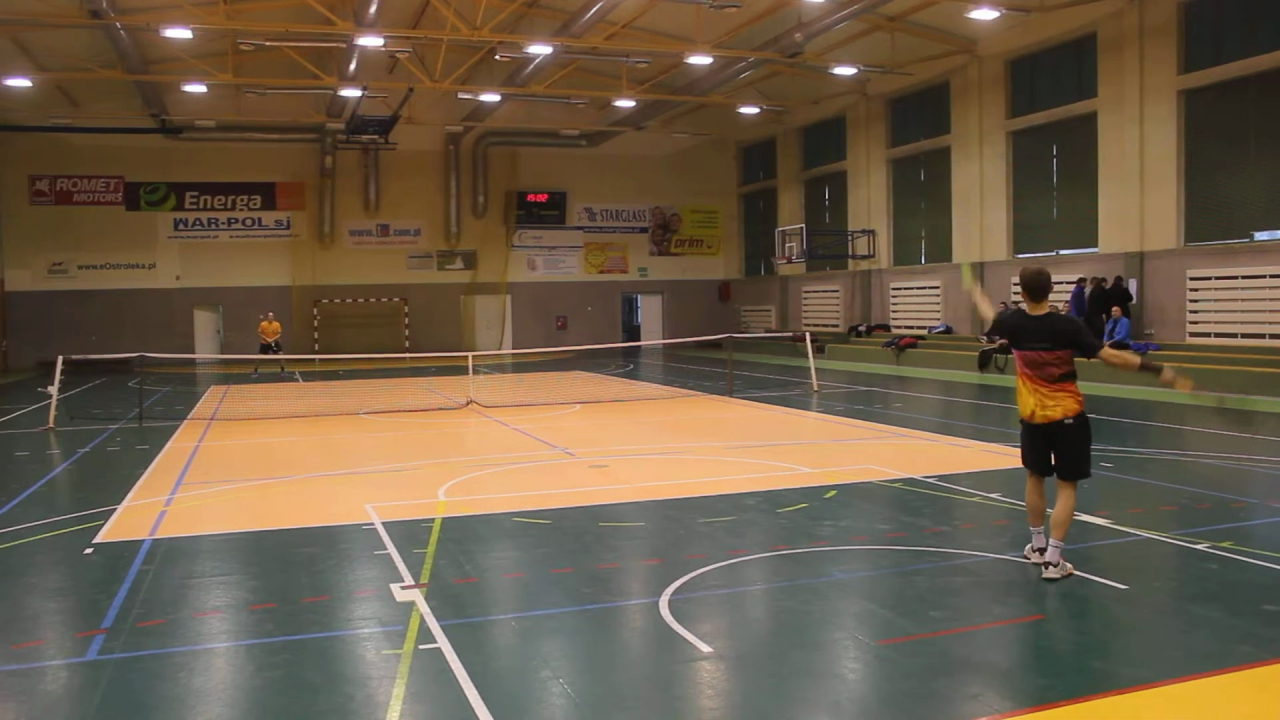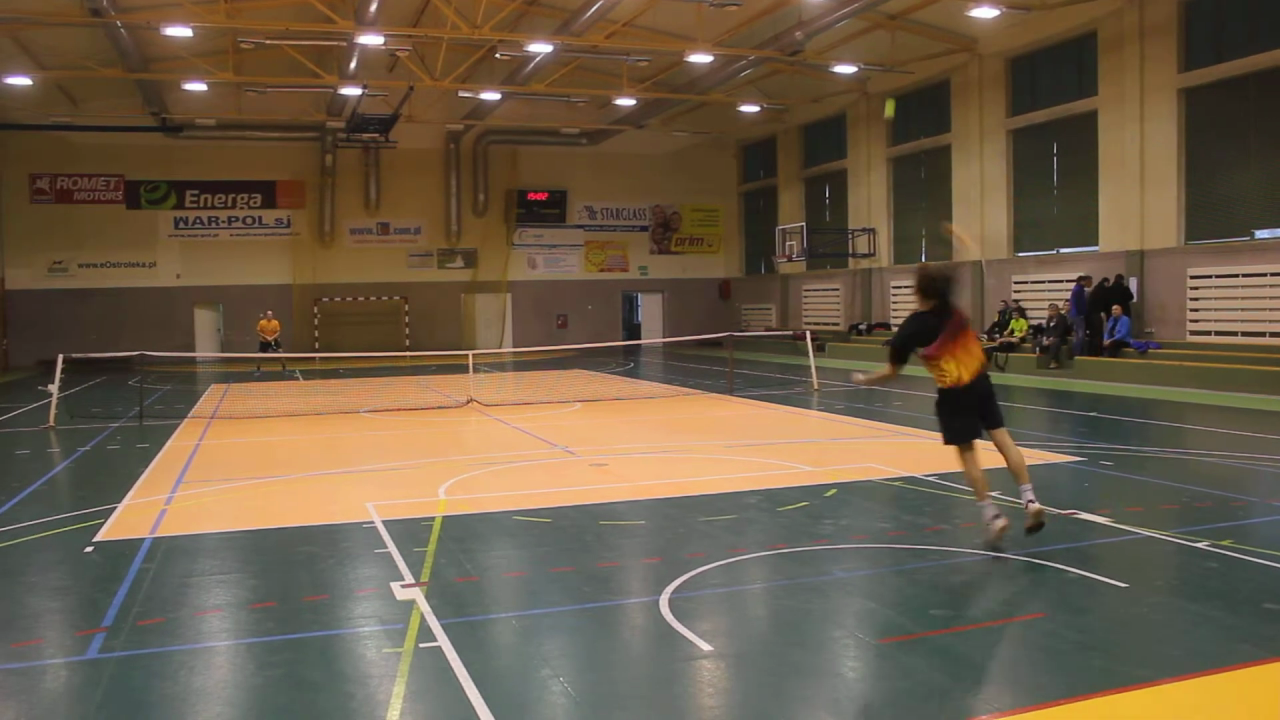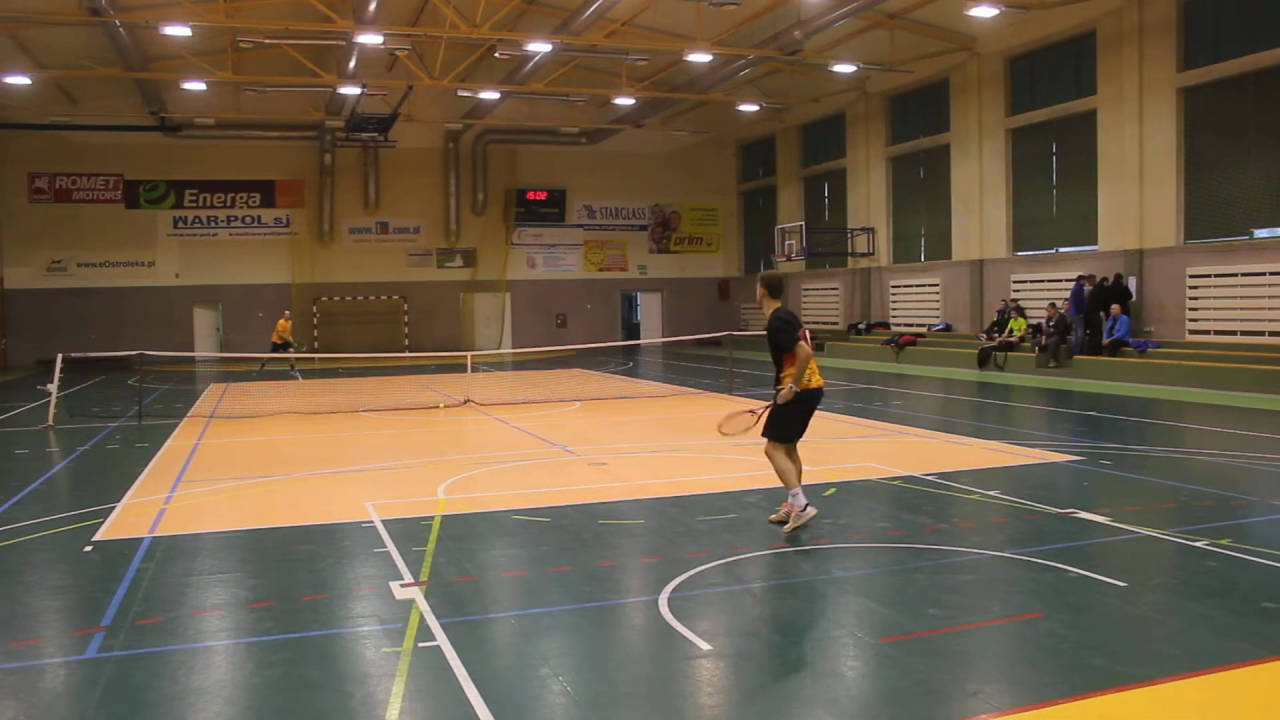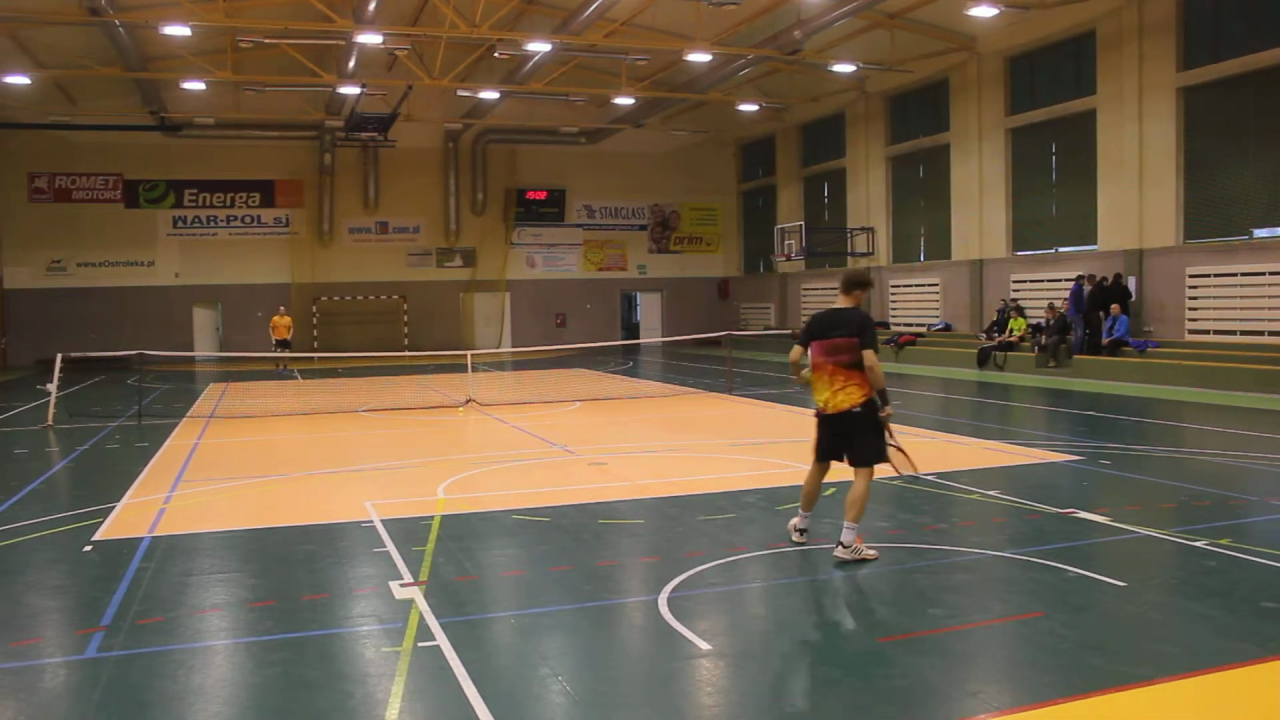
dt=1s
person 1, frame 1
left shoulder: (1013, 323)
right shoulder: (1067, 326)
left elbow: (990, 318)
right elbow: (1109, 356)
left wrist: (976, 294)
right wrist: (1156, 368)
left hip: (1032, 418)
right hip: (1068, 414)
left knee: (1035, 478)
right knee: (1066, 485)
left ankle: (1037, 546)
right ankle: (1053, 559)
person 1, frame 2
left shoulder: (909, 331)
right shoulder: (946, 307)
left elbow: (891, 373)
left wrist: (865, 380)
left hip: (953, 393)
right hip: (980, 382)
left knee: (967, 454)
right knee: (1003, 440)
left ankle: (993, 516)
right ankle: (1029, 501)
person 1, frame 3
left shoulder: (776, 322)
right shoulder: (787, 316)
left elbow: (805, 353)
left wrist: (792, 387)
left hip: (800, 391)
right hip: (810, 388)
left knee: (774, 449)
right knee: (788, 446)
left ankle: (801, 506)
right ankle: (794, 505)
person 1, frame 4
left shoulder: (817, 321)
right shoulder: (863, 321)
left elbow: (794, 358)
right elbow: (870, 363)
left wrist: (801, 375)
right wrist: (884, 400)
left hip: (827, 406)
right hip: (859, 406)
left knee: (819, 466)
right knee: (863, 473)
left ankle: (801, 526)
right ankle: (848, 541)
